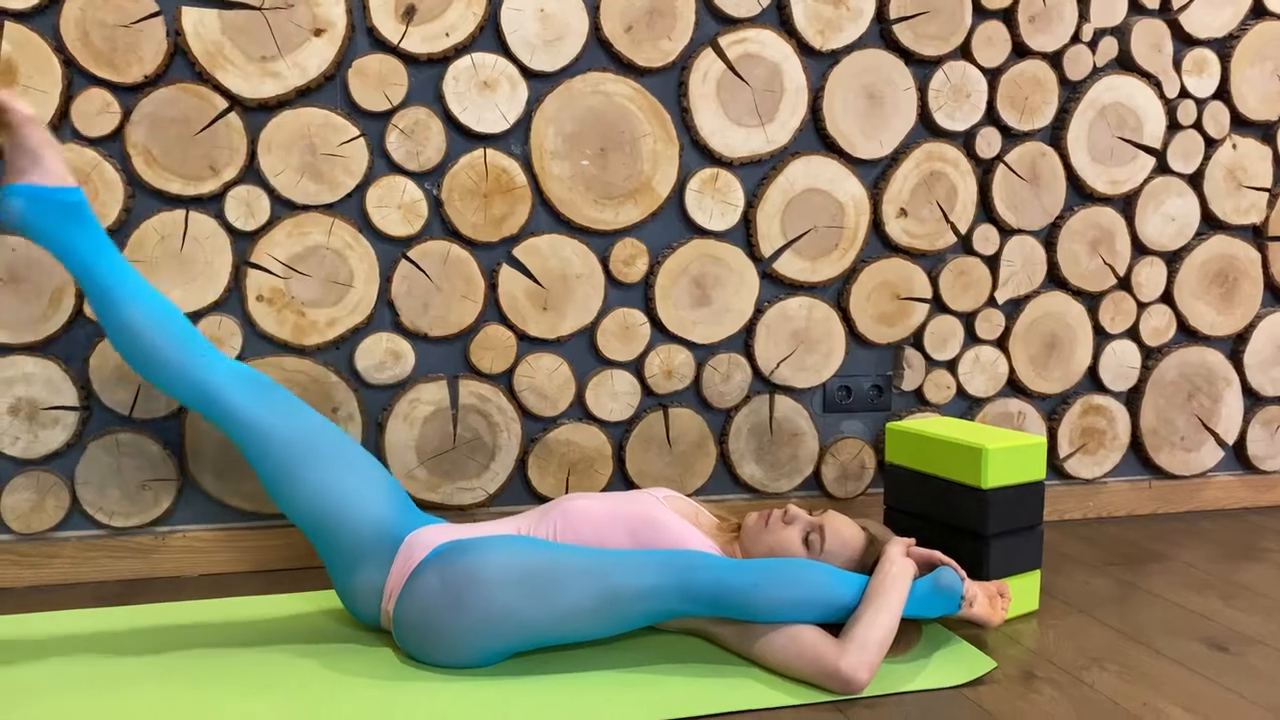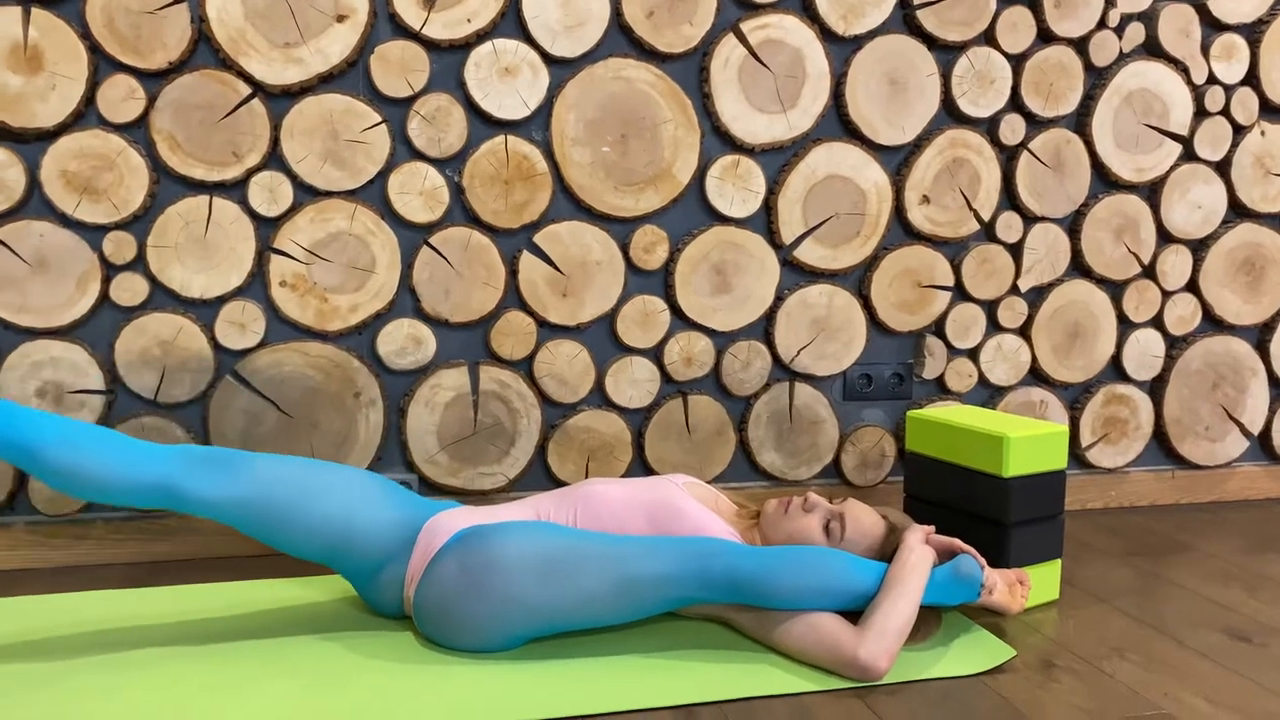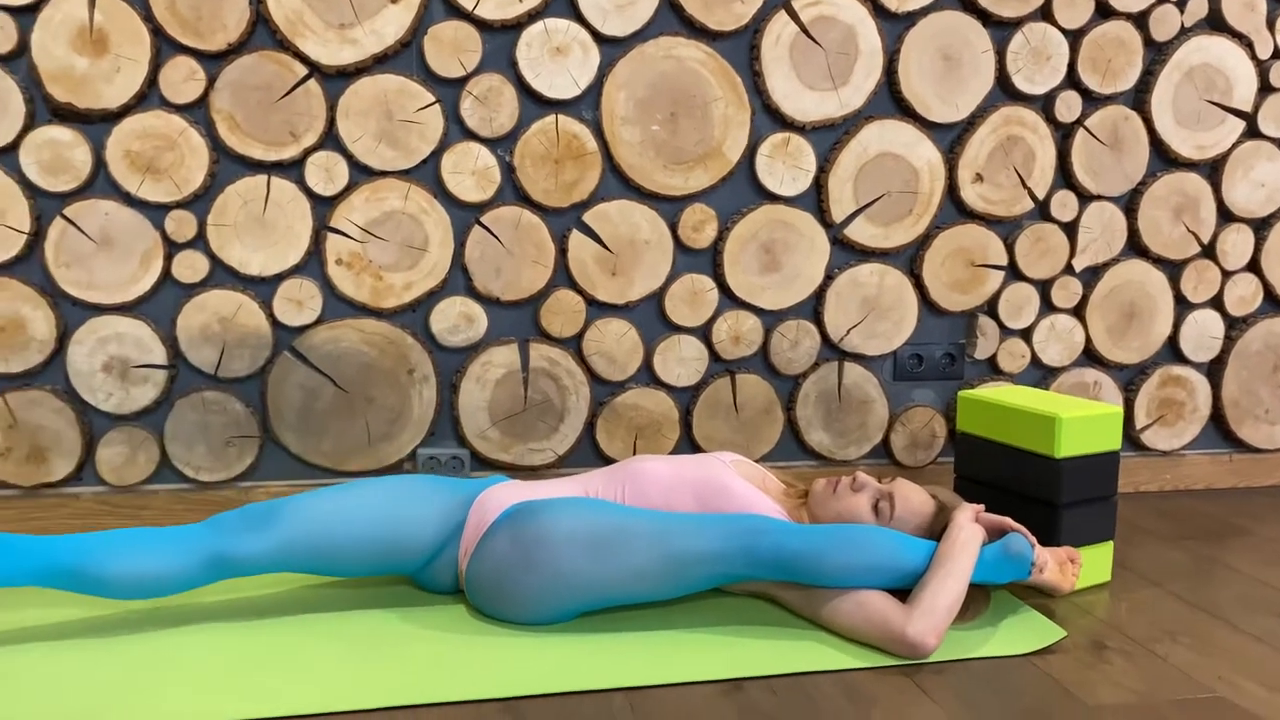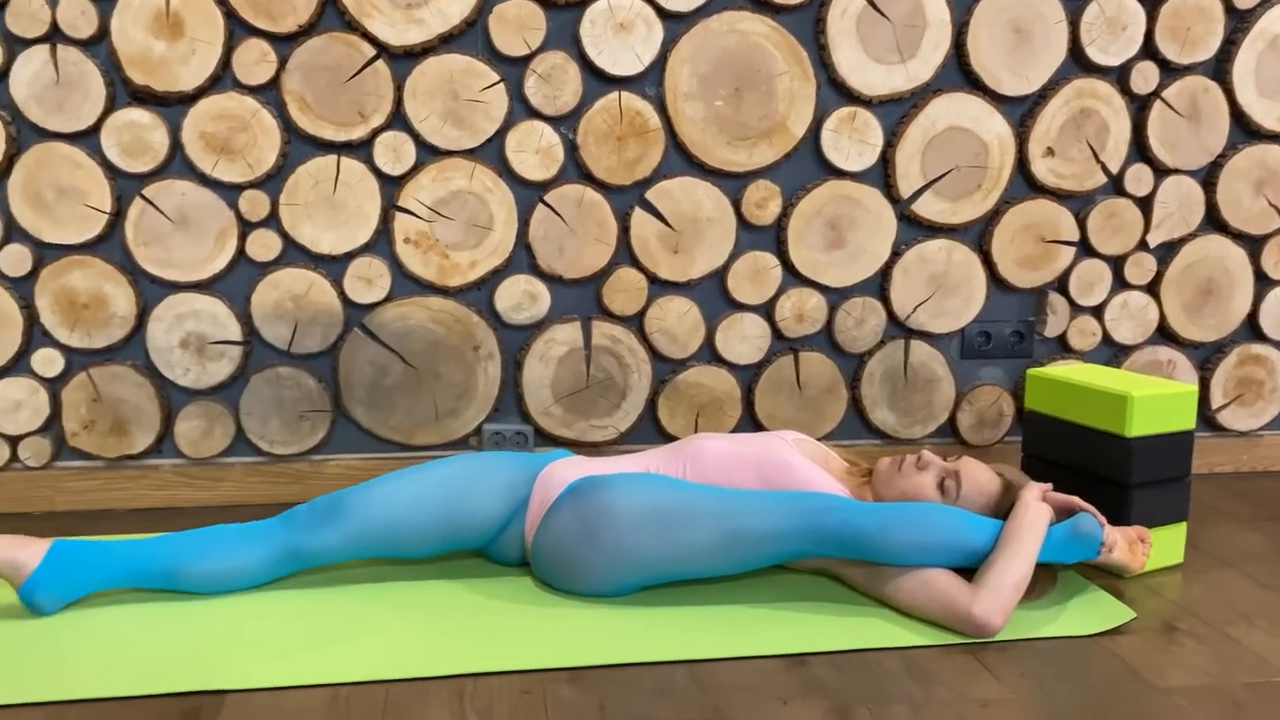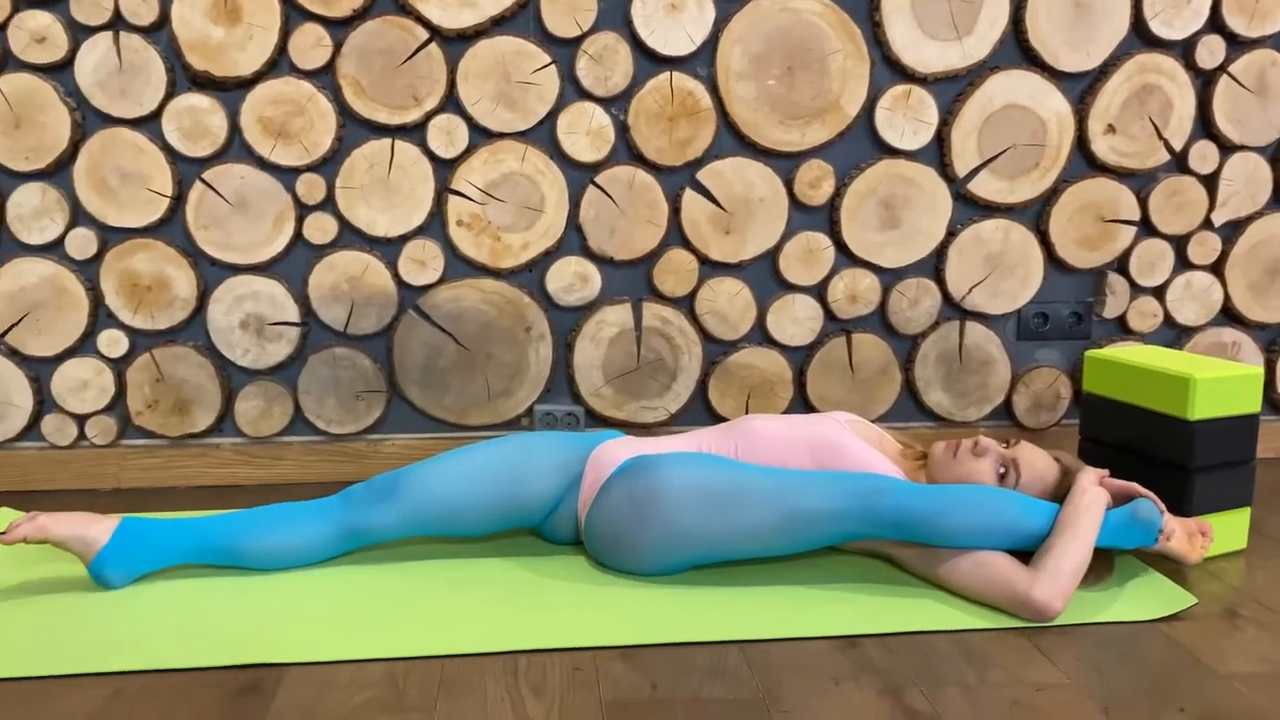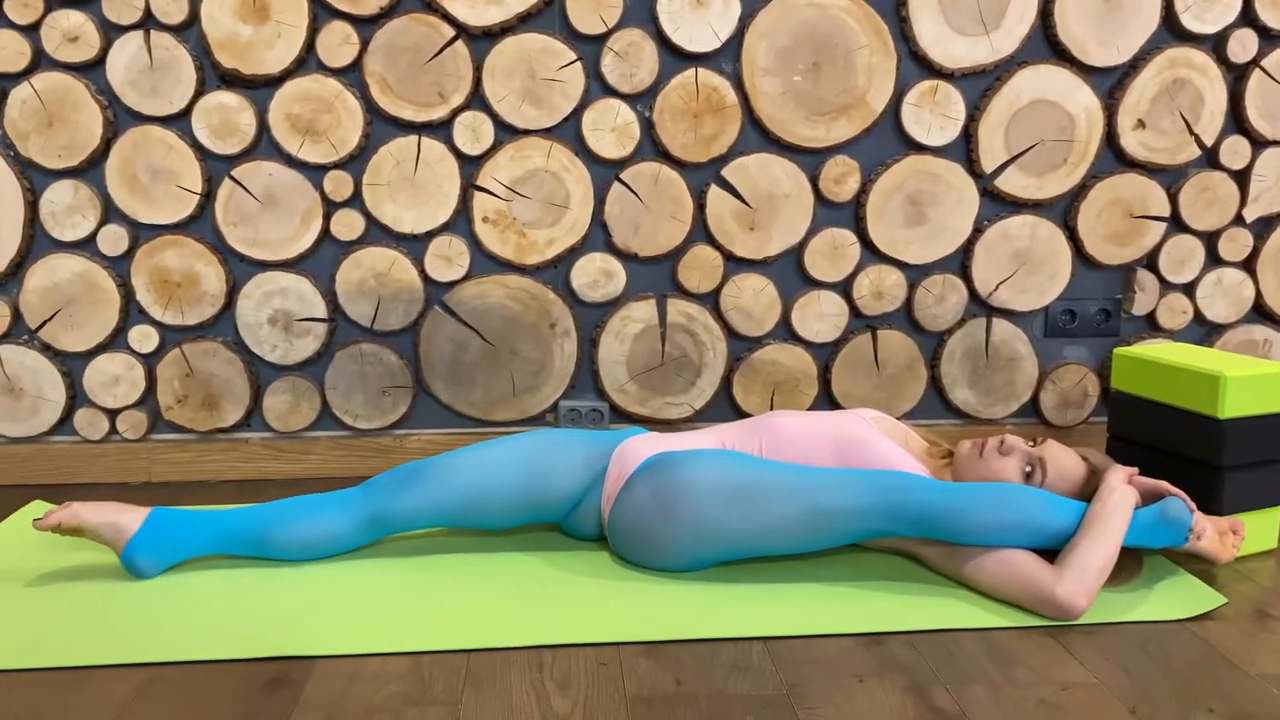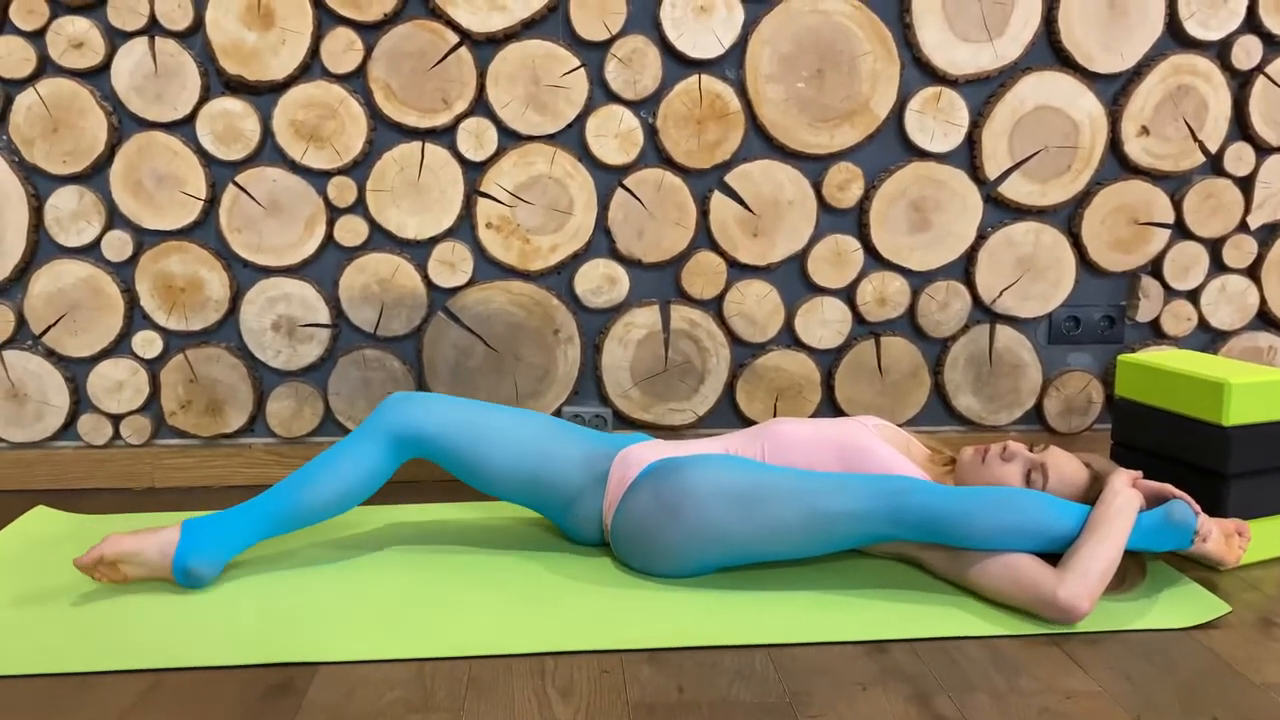
dt=0.5s
person 1, frame 1
left shoulder: (730, 589)
right shoulder: (698, 521)
left elbow: (851, 664)
left wrist: (899, 577)
left hip: (448, 603)
right hip: (412, 550)
person 1, frame 2
left shoulder: (750, 579)
right shoulder: (714, 504)
left elbow: (867, 654)
left wrist: (920, 566)
left hip: (471, 585)
right hip: (425, 526)
right knee: (187, 471)
person 1, frame 3
left shoulder: (802, 557)
right shoulder: (758, 480)
left elbow: (916, 632)
left wrist: (969, 543)
left hip: (526, 565)
right hip: (479, 508)
right knee: (231, 536)
person 1, frame 4
left shoulder: (862, 535)
right shoulder: (821, 459)
left elbow: (982, 613)
left wrist: (1030, 523)
left hip: (588, 539)
right hip: (541, 484)
right knee: (306, 533)
person 1, frame 5
left shoulder: (920, 519)
right shoulder: (876, 438)
left elbow: (1039, 592)
left wrist: (1093, 509)
left hip: (641, 515)
right hip: (599, 463)
right knee: (369, 508)
right ankle: (134, 543)
person 1, frame 6
left shoulder: (941, 513)
right shoulder: (902, 437)
left elbow: (1064, 593)
left wrist: (1116, 506)
left hip: (663, 510)
right hip: (618, 461)
right knee: (390, 496)
right ankle: (164, 531)
person 1, frame 7
left shoulder: (944, 515)
right shoulder: (911, 451)
left elbow: (1066, 595)
left wrist: (1126, 511)
left hip: (668, 512)
right hip: (625, 468)
right knee: (404, 415)
right ankle: (205, 543)
